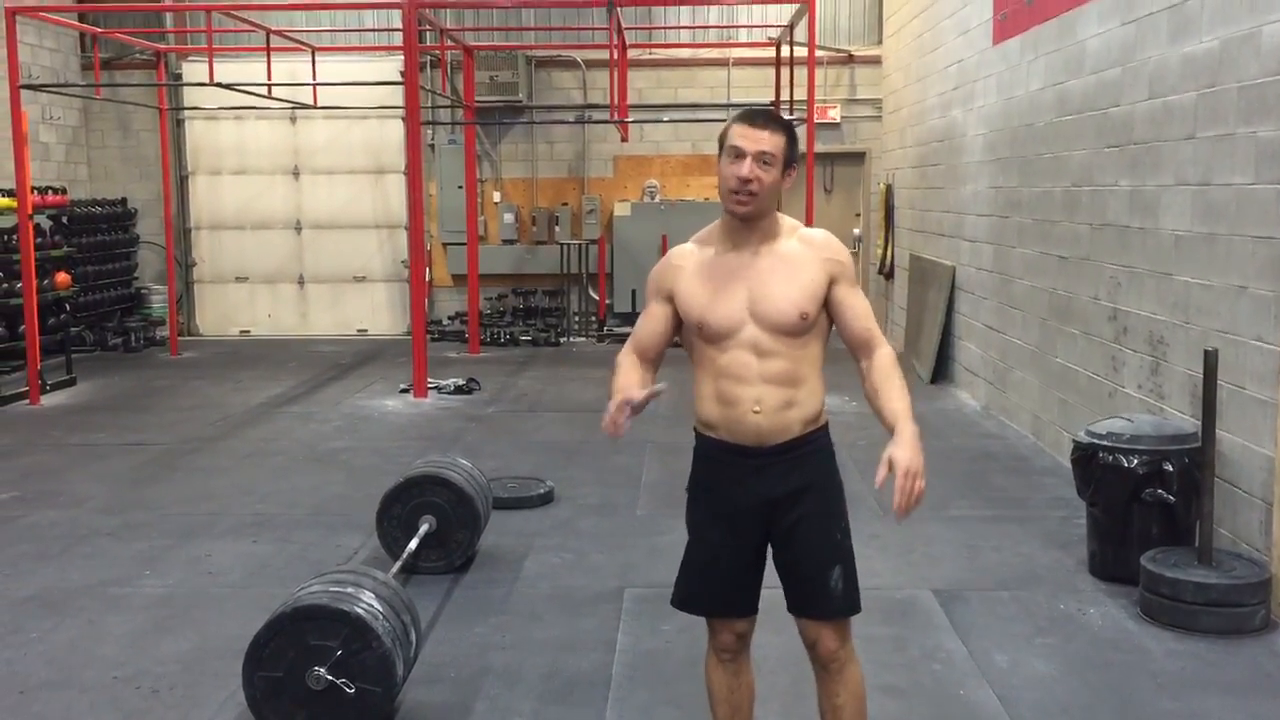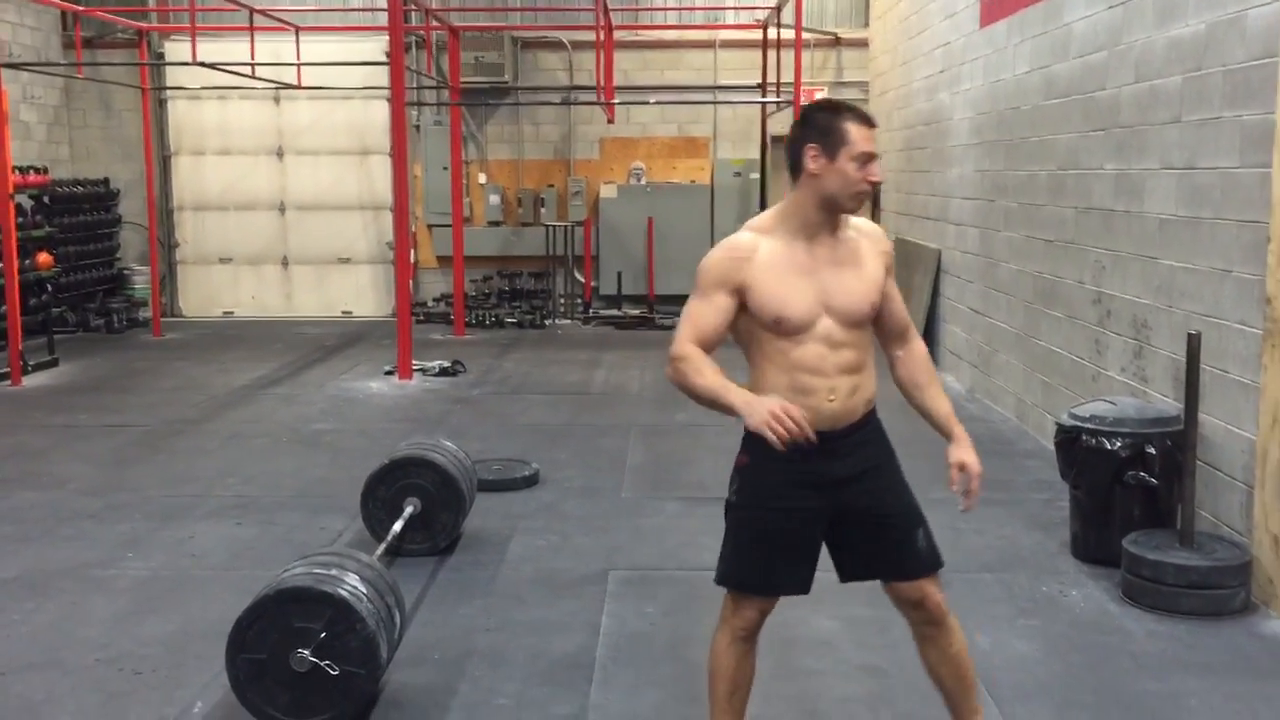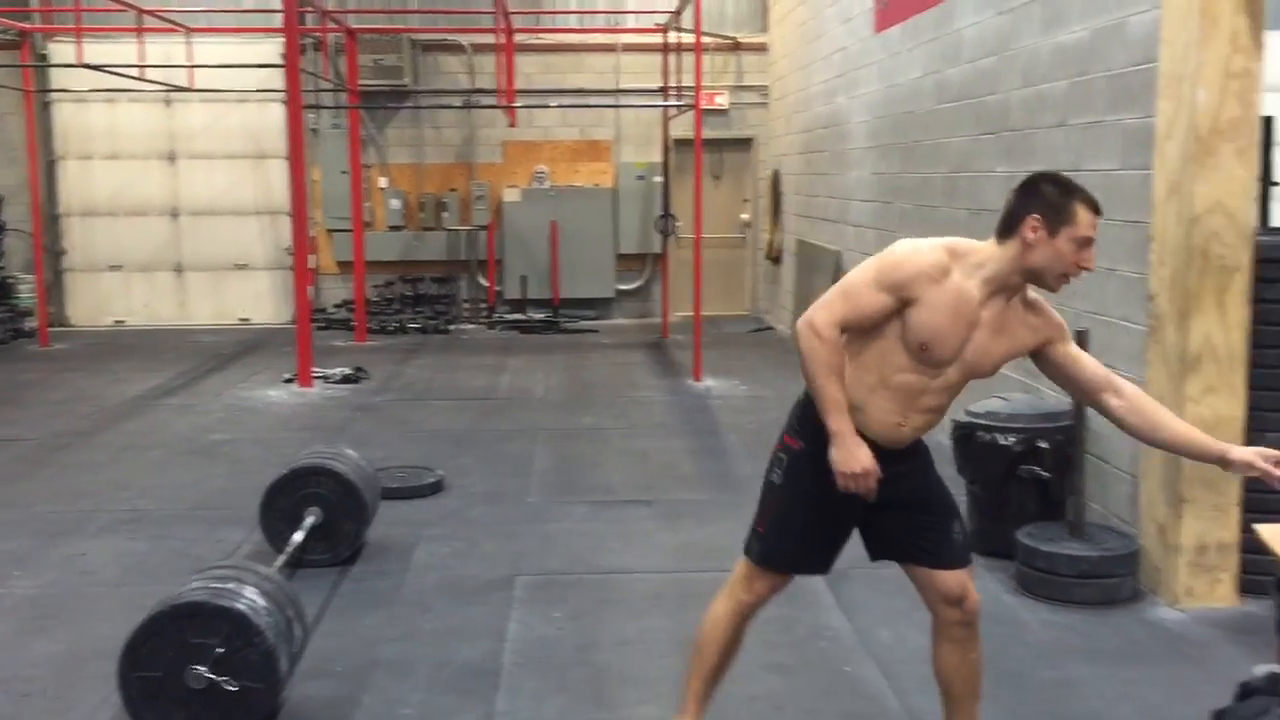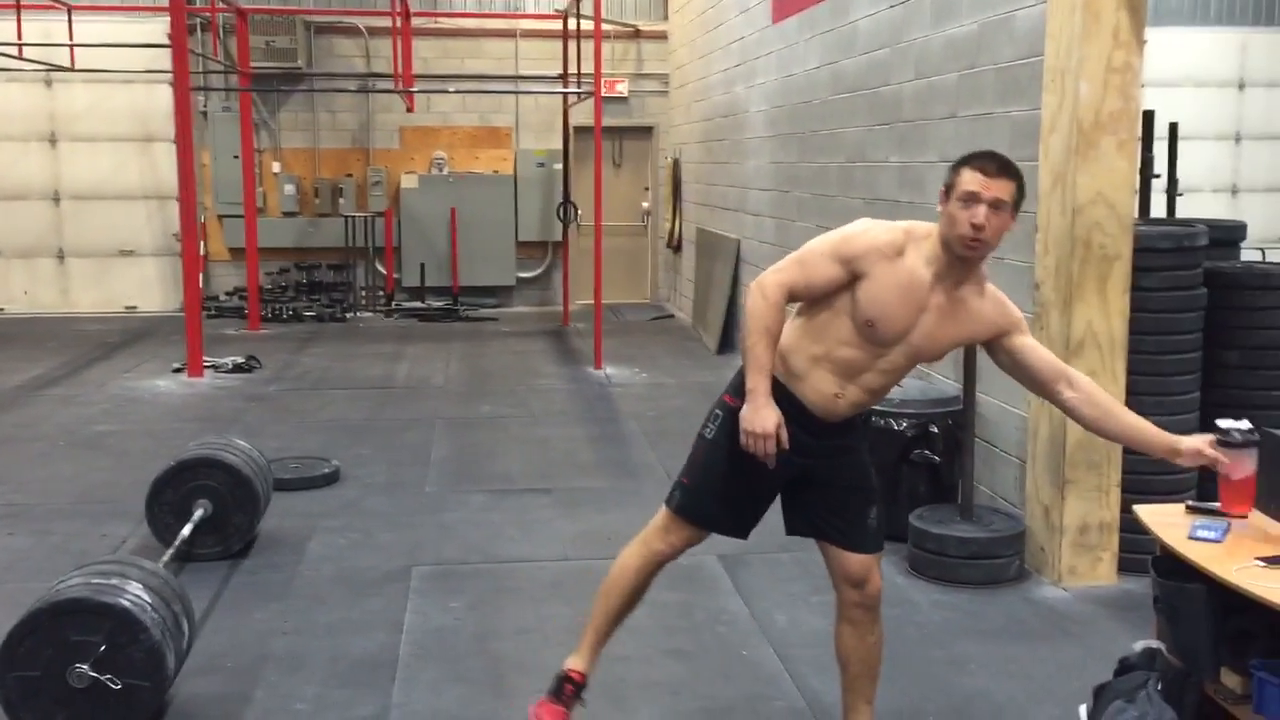
dt=0.5s
person 1, frame 1
left shoulder: (823, 254)
right shoulder: (679, 265)
left elbow: (872, 351)
right elbow: (634, 359)
left wrist: (903, 431)
right wrist: (626, 393)
left hip: (805, 467)
right hip: (719, 470)
left knee: (829, 642)
right knee: (727, 636)
person 1, frame 2
left shoulder: (872, 244)
right shoulder: (739, 255)
left elbow: (903, 345)
right elbow: (683, 360)
left wrist: (955, 435)
right wrist: (746, 403)
left hip: (863, 449)
right hip: (778, 457)
left knee: (926, 602)
right knee: (744, 614)
person 1, frame 3
left shoulder: (1035, 322)
right shoulder: (923, 263)
left elbow: (1115, 396)
right elbow: (816, 327)
left wrist: (1227, 453)
right wrist: (842, 437)
left hip: (903, 456)
right hip: (829, 441)
left knee: (958, 603)
right knee: (754, 585)
person 1, frame 4
left shoulder: (989, 312)
right shoulder: (875, 244)
left elbow: (1070, 388)
right elbow: (767, 291)
left wrist: (1174, 445)
right wrist: (759, 397)
left hip: (838, 437)
right hip: (766, 409)
left knee: (862, 588)
right knee: (668, 535)
